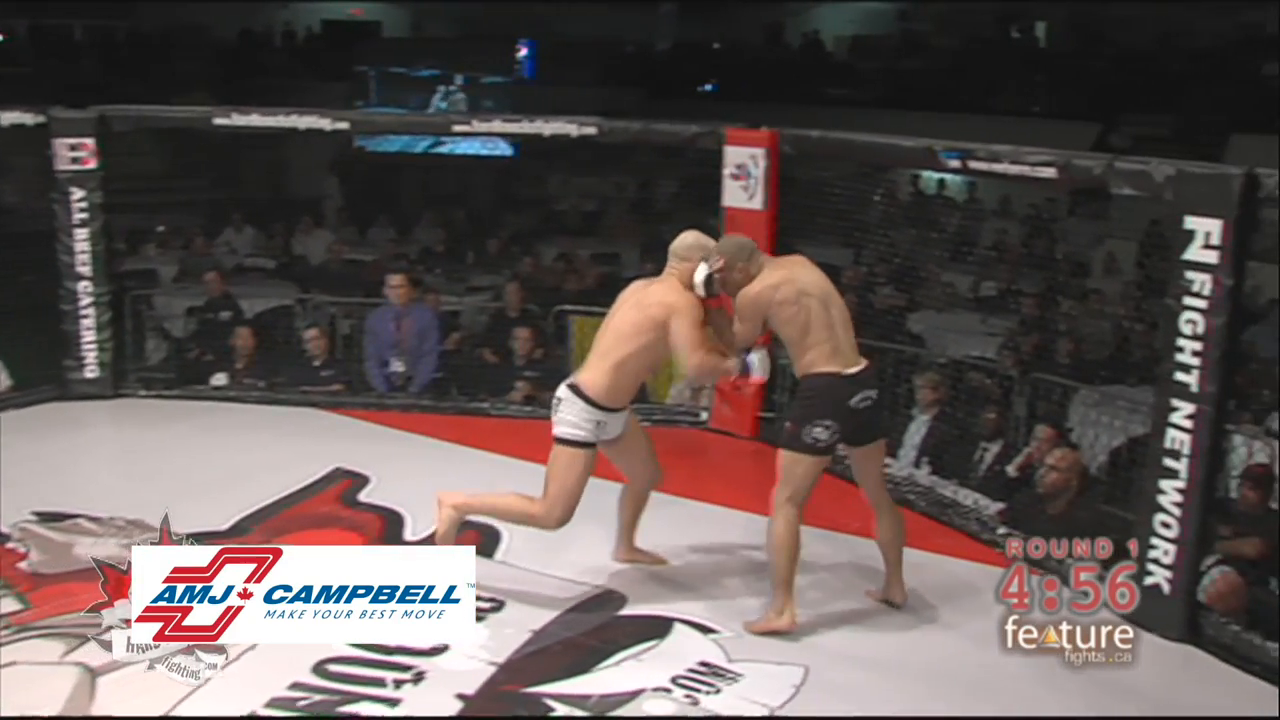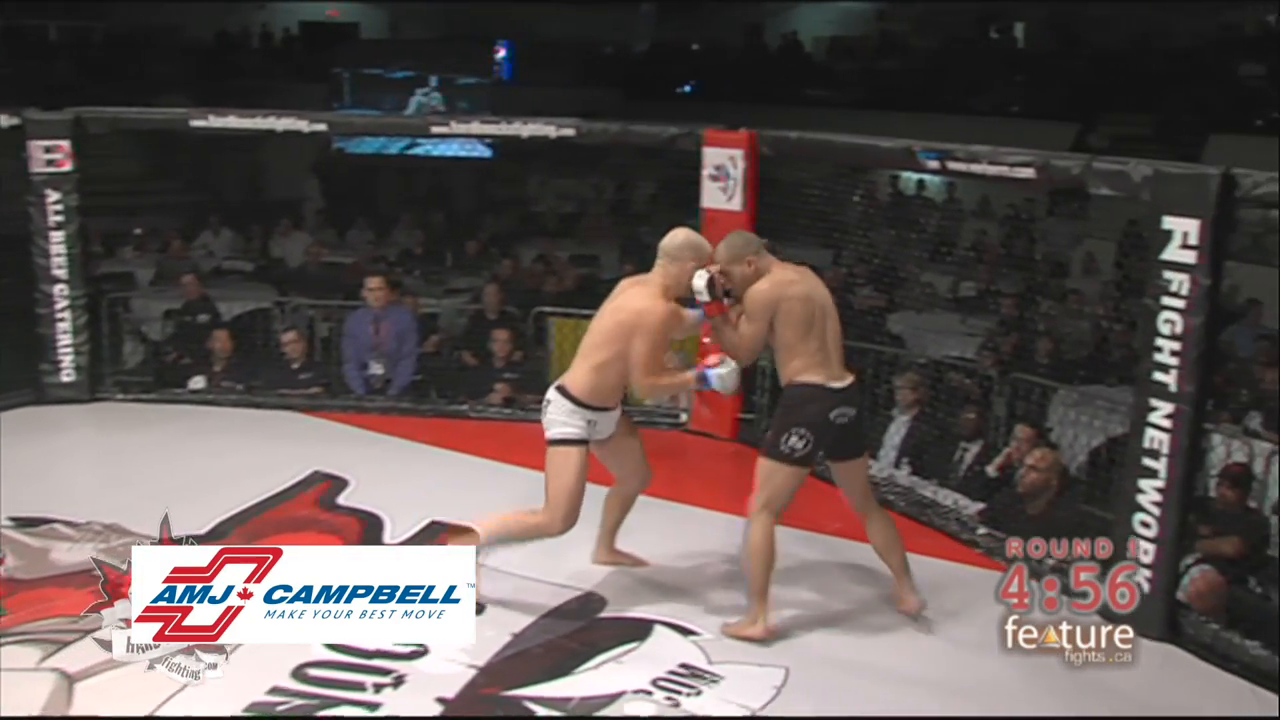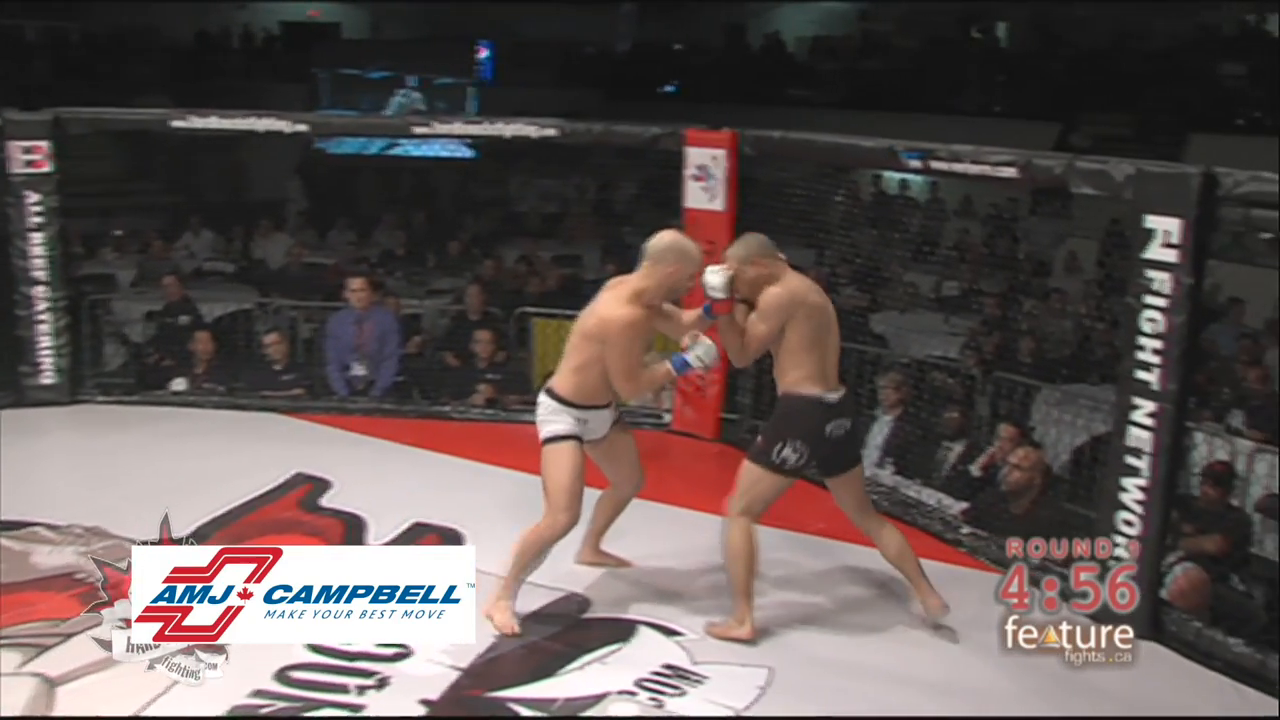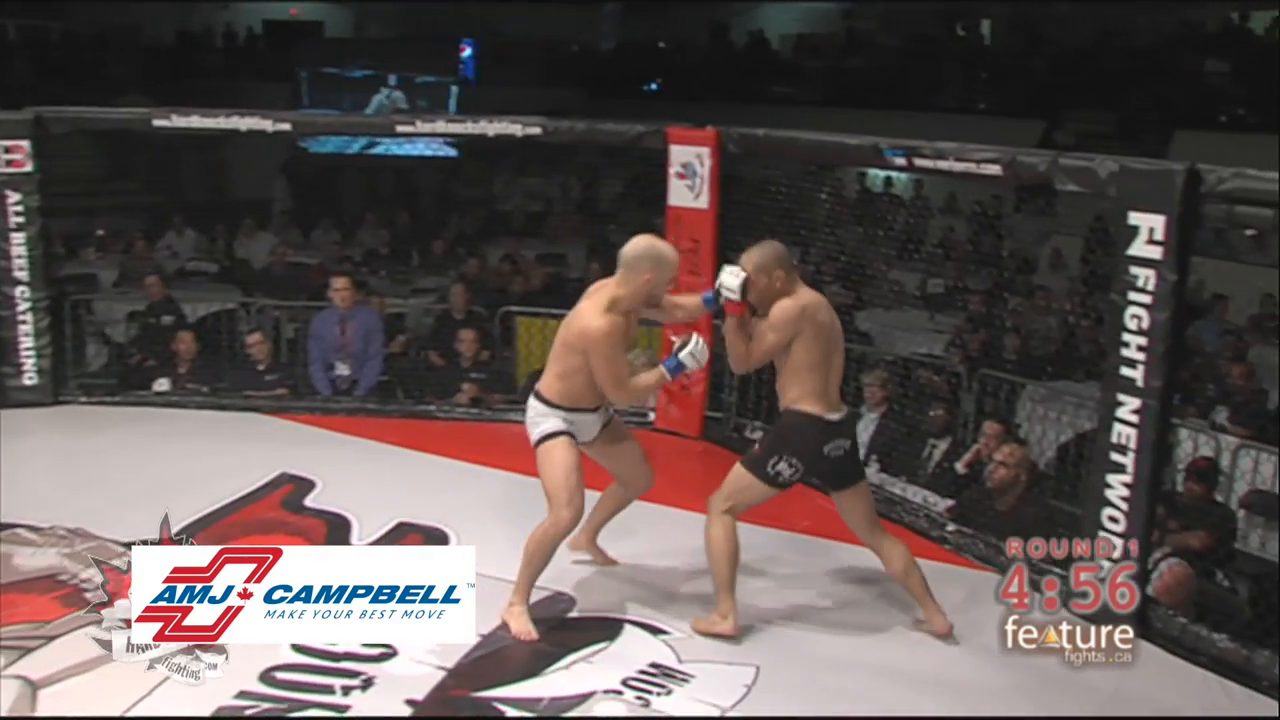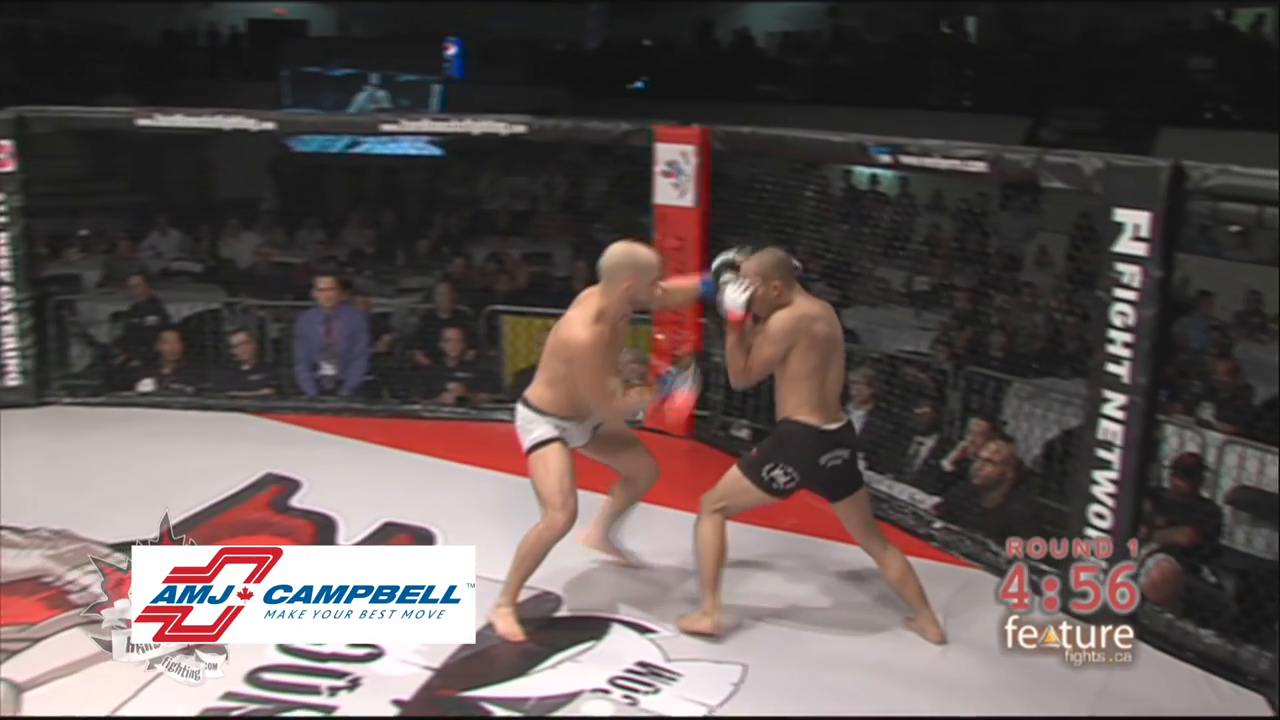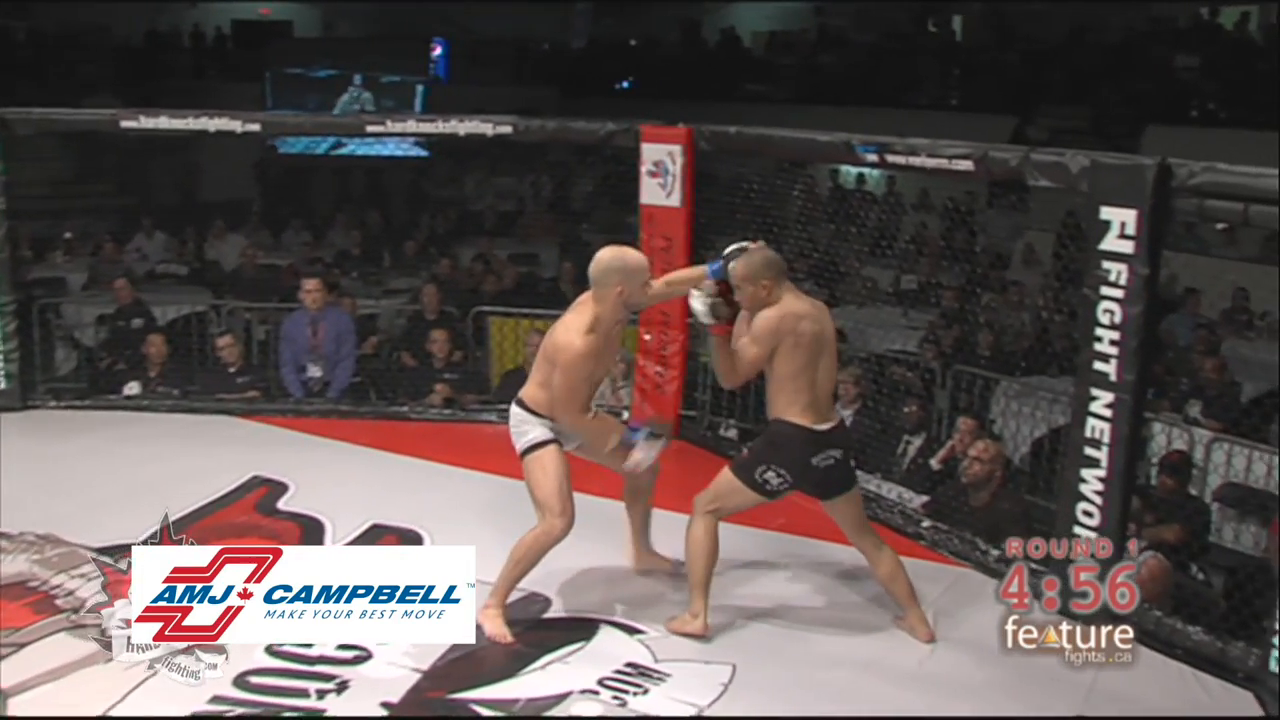
dt=0.2s
person 1, frame 1
left shoulder: (754, 293)
right shoulder: (800, 264)
left elbow: (737, 344)
left wrist: (711, 299)
right wrist: (723, 290)
left hip: (822, 390)
right hip: (862, 383)
left knee: (786, 502)
right knee: (877, 493)
left ankle: (781, 610)
right ankle: (894, 586)
person 1, frame 2
left shoulder: (764, 291)
right shoulder: (805, 276)
left elbow: (743, 353)
left wrist: (712, 305)
right wrist: (728, 299)
left hip: (806, 402)
right hip: (844, 397)
left knee: (762, 510)
right knee: (866, 506)
left ankle: (756, 619)
right ankle: (907, 593)
person 1, frame 3
left shoulder: (778, 295)
right shoulder: (807, 289)
left elbow: (741, 356)
right elbow: (757, 334)
left wrist: (723, 304)
right wrist: (739, 301)
left hip: (800, 413)
right hip: (837, 411)
left knee: (739, 512)
right knee: (866, 516)
left ankle: (741, 620)
right ankle: (929, 597)
person 1, frame 4
left shoulder: (791, 309)
right shoulder: (814, 303)
left elbow: (742, 363)
right elbow: (761, 344)
left wrist: (734, 306)
right wrist: (743, 307)
left hip: (801, 431)
right hip: (838, 431)
left knee: (720, 509)
right knee: (873, 533)
left ankle: (725, 615)
right ankle: (934, 615)
person 1, frame 5
left shoulder: (788, 320)
right shoulder: (822, 311)
left elbow: (741, 378)
right elbow: (759, 349)
left wrist: (736, 319)
right wrist: (749, 319)
left hip: (798, 441)
right hip: (837, 440)
left knee: (712, 508)
right knee: (873, 539)
left ankle: (708, 613)
right ankle: (928, 622)
person 1, frame 6
left shoulder: (773, 319)
right shoulder: (818, 310)
left elbow: (731, 378)
left wrist: (715, 324)
right wrist: (741, 312)
left hip: (788, 442)
right hip: (831, 440)
left knee: (704, 509)
right knee: (866, 537)
left ankle: (696, 615)
right ankle: (918, 621)
person 2, frame 1
left shoulder: (642, 288)
right shoulder: (680, 300)
right elbow: (695, 365)
right wrist: (743, 364)
left hip: (611, 408)
right hip: (584, 410)
left knee: (648, 475)
right knee: (552, 515)
left ankle: (625, 547)
right ankle: (459, 504)
person 2, frame 2
left shoulder: (636, 285)
right shoulder: (655, 310)
left elbow: (678, 326)
right elbow: (646, 385)
right wrist: (703, 379)
left hip: (603, 410)
right hip: (572, 411)
left knee: (637, 478)
right knee: (557, 521)
left ankle: (605, 548)
right ankle: (471, 541)
person 2, frame 3
left shoulder: (628, 286)
right shoulder: (624, 316)
left elbow: (682, 326)
right elbow: (631, 387)
left wrist: (718, 305)
right wrist: (683, 364)
left hip: (601, 410)
right hip: (564, 412)
left knee: (629, 483)
right knee: (562, 519)
left ankle: (591, 549)
right ankle: (503, 596)
person 2, frame 4
left shoulder: (619, 289)
right shoulder: (599, 325)
left elbow: (673, 310)
right elbow: (624, 394)
left wrist: (716, 298)
right wrist: (675, 367)
left hip: (593, 411)
right hip: (553, 415)
left knee: (639, 479)
right knee: (566, 513)
left ankle: (586, 540)
right ankle: (517, 602)
person 2, frame 5
left shoulder: (611, 295)
right shoulder: (585, 337)
left elbow: (669, 294)
right elbow: (608, 407)
left wrist: (712, 283)
right wrist: (660, 396)
left hip: (583, 415)
right hip: (544, 422)
left knee: (645, 469)
right knee: (560, 517)
left ankle: (602, 534)
right ankle: (504, 605)
person 2, frame 6
left shoulder: (610, 301)
right shoulder: (578, 344)
left elbow: (671, 284)
right elbow: (567, 416)
left wrist: (719, 271)
right wrist: (624, 441)
left hip: (575, 414)
right hip: (537, 423)
left knee: (644, 467)
right knee: (557, 521)
left ankle: (642, 553)
right ankle: (492, 606)
